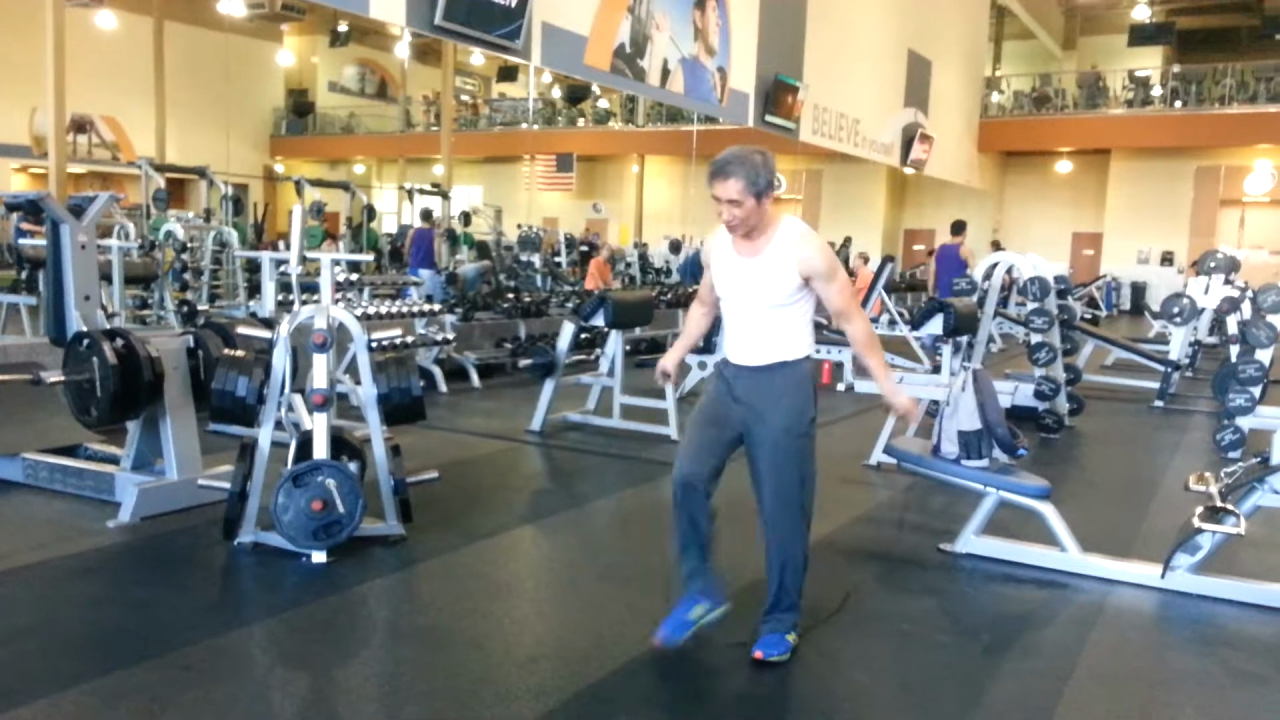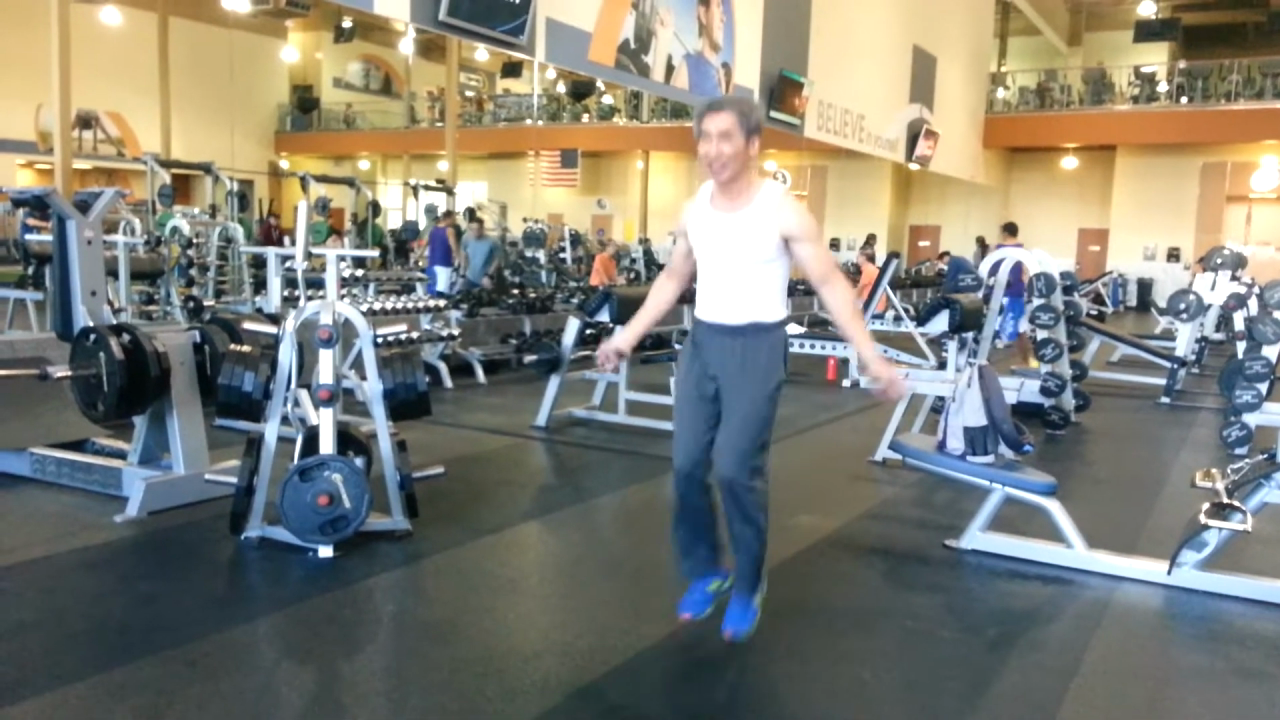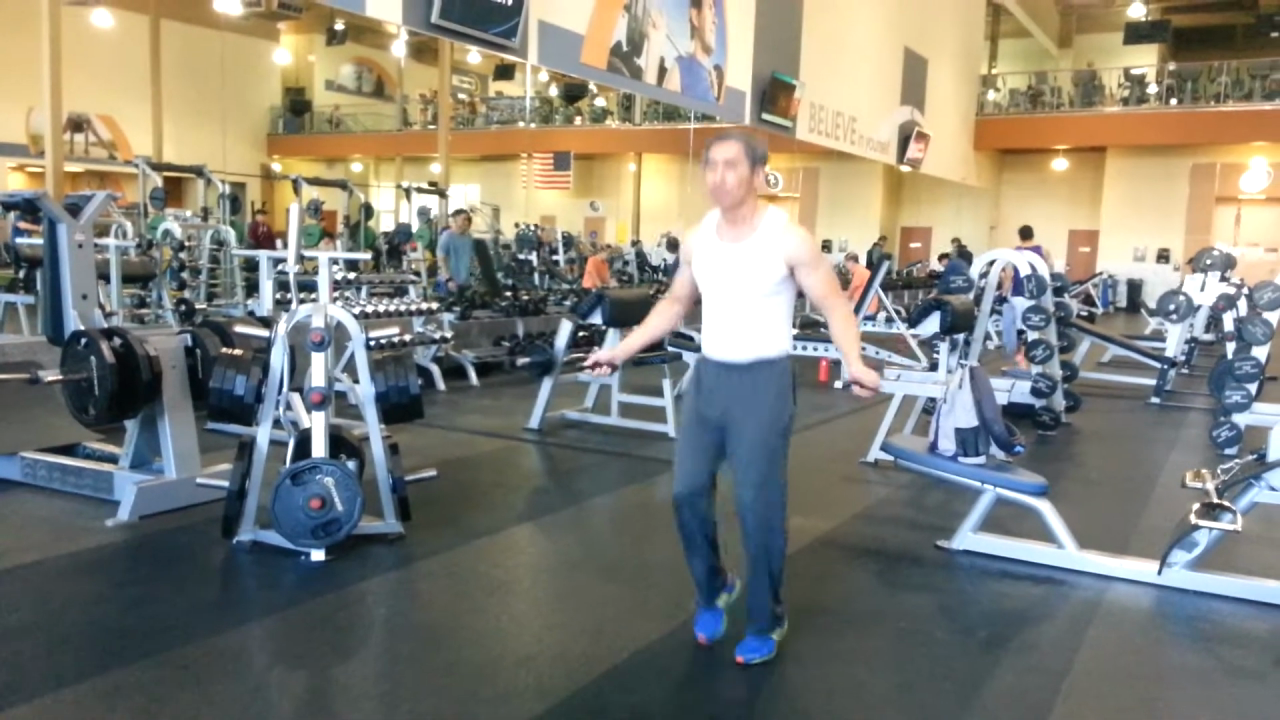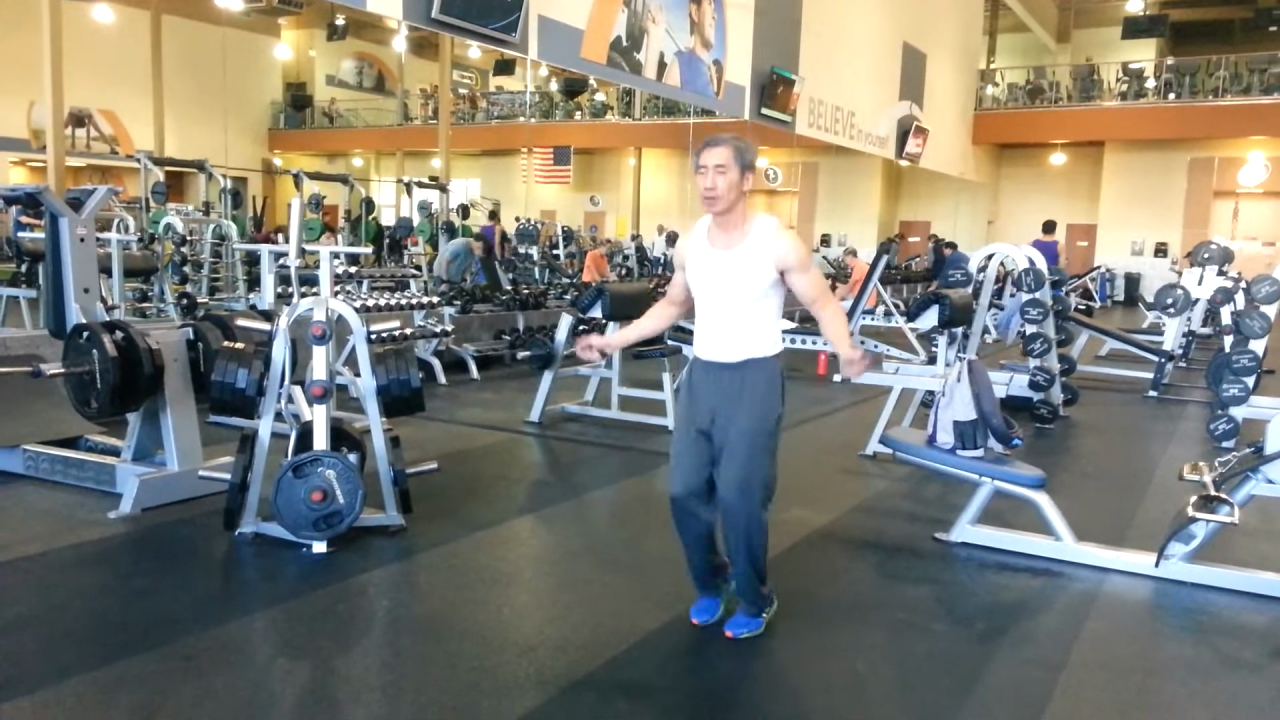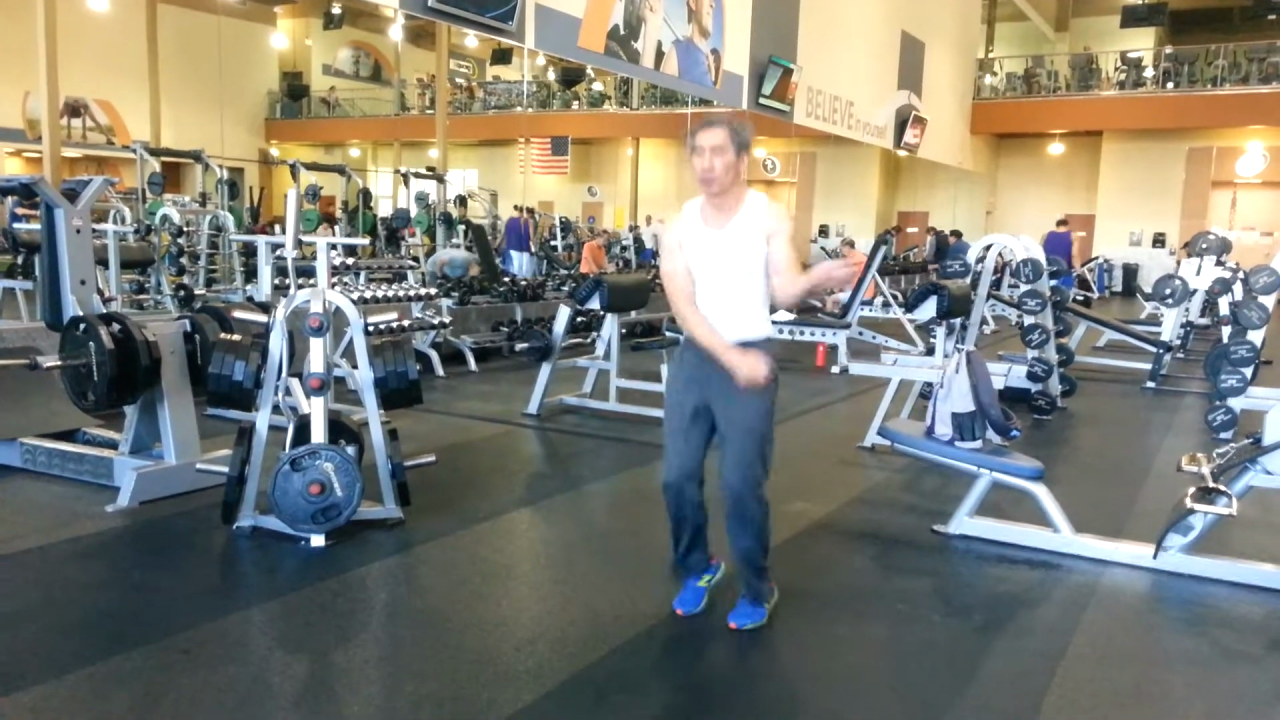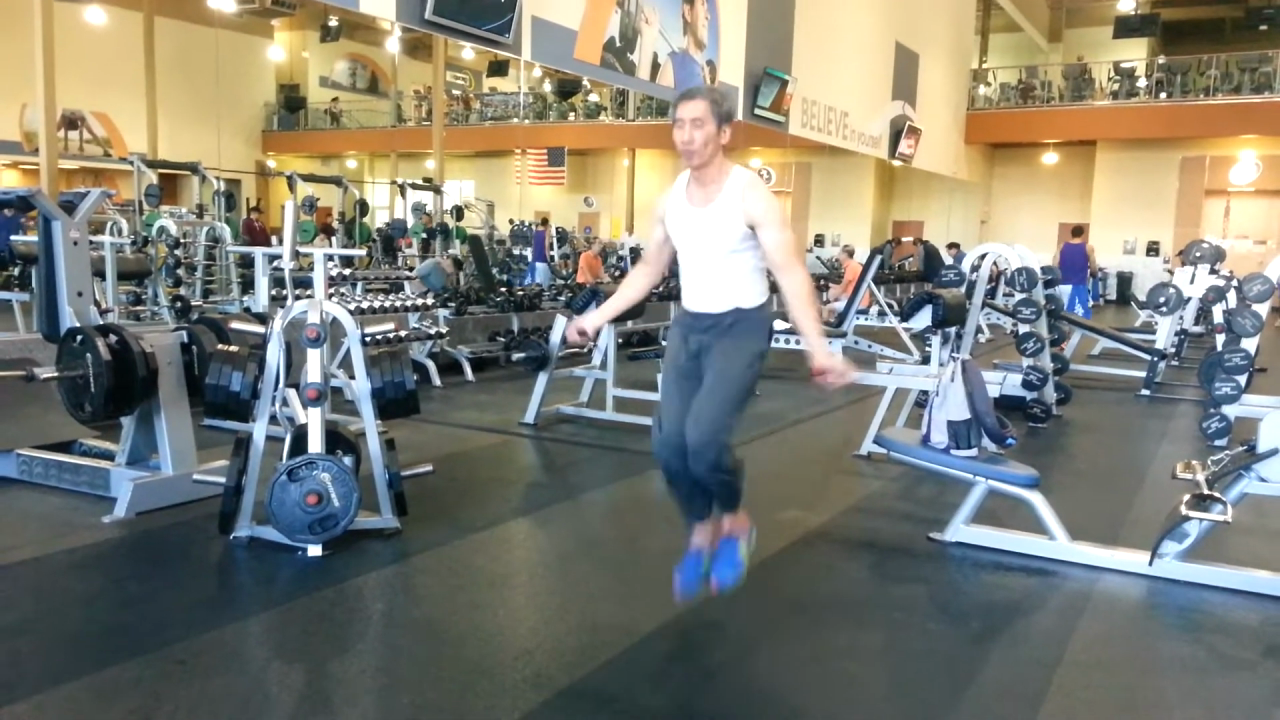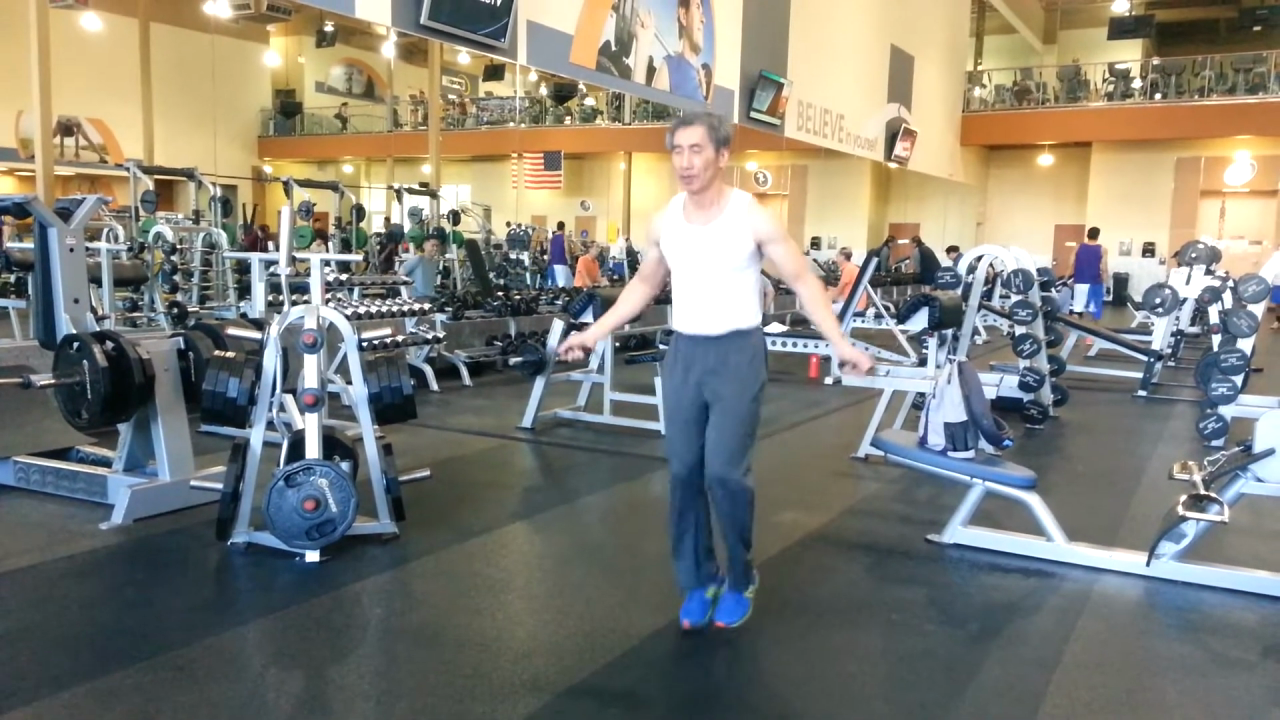
dt=0.7s
person 1, frame 1
left shoulder: (805, 248)
right shoulder: (715, 245)
left elbow: (850, 316)
left wrist: (888, 385)
right wrist: (678, 351)
left hip: (783, 382)
right hip: (729, 377)
left knee: (785, 510)
right knee: (688, 477)
left ankle: (780, 621)
right ankle: (701, 593)
person 1, frame 2
left shoulder: (784, 211)
right shoulder: (693, 209)
left elbow: (829, 284)
right elbow: (672, 280)
left wrist: (868, 354)
right wrist: (630, 333)
left hip: (757, 346)
right hip: (702, 343)
left knee: (736, 468)
right knee: (687, 463)
left ankle: (746, 582)
right ankle: (703, 573)
person 1, frame 3
left shoulder: (789, 238)
right shoulder: (696, 239)
left elbow: (832, 304)
right elbow: (676, 303)
left wrist: (854, 362)
right wrist: (622, 350)
left hip: (764, 380)
right hip: (709, 377)
left knee: (759, 508)
right knee: (688, 494)
left ankle: (766, 622)
right ankle: (713, 590)
person 1, frame 4
left shoulder: (779, 244)
right shoulder: (690, 244)
left elbow: (821, 305)
right elbow: (674, 305)
left wrist: (847, 352)
right wrist: (613, 339)
left hip: (753, 381)
right hip: (701, 376)
left knee: (740, 500)
right knee: (685, 492)
left ankle: (754, 602)
right ankle: (712, 583)
person 1, frame 5
left shoulder: (769, 217)
right shoulder: (679, 226)
left elbow: (785, 290)
right elbow: (683, 305)
left wrist: (820, 278)
right wrist: (730, 358)
left hip: (752, 356)
right hip: (695, 357)
left knee: (741, 485)
right knee: (678, 477)
left ankle: (756, 590)
right ankle: (698, 568)
person 1, frame 6
left shoulder: (753, 196)
right shoulder: (670, 200)
left elbow: (790, 272)
right elbow: (649, 268)
left wrist: (815, 343)
right wrist: (599, 315)
left hip: (740, 327)
right hip: (689, 327)
left knee: (702, 434)
right knee: (668, 441)
left ankle: (732, 519)
right ankle: (703, 528)
person 1, frame 7
left shoulder: (754, 216)
right shoulder: (663, 221)
left elbow: (802, 280)
right elbow: (645, 285)
left wrist: (840, 342)
right wrist: (597, 332)
left hip: (737, 352)
right hip: (683, 352)
left knee: (725, 471)
right knee: (685, 473)
left ankle: (738, 579)
right ankle: (699, 580)
